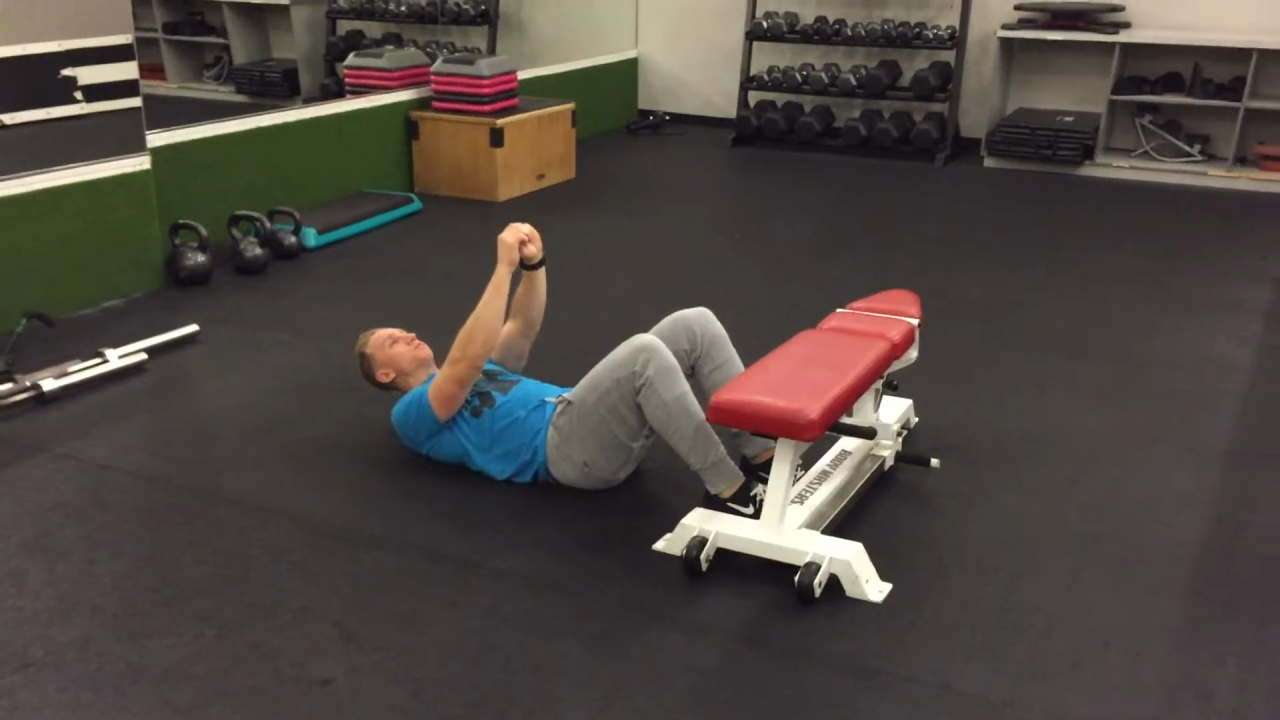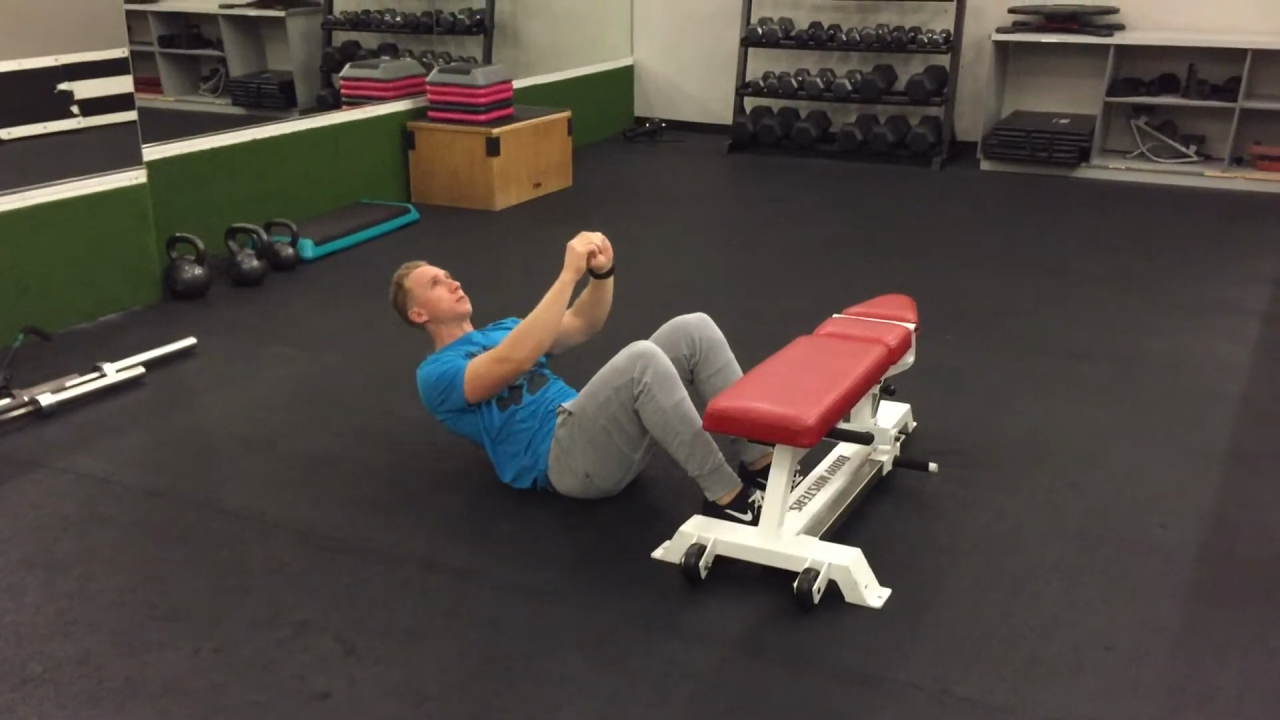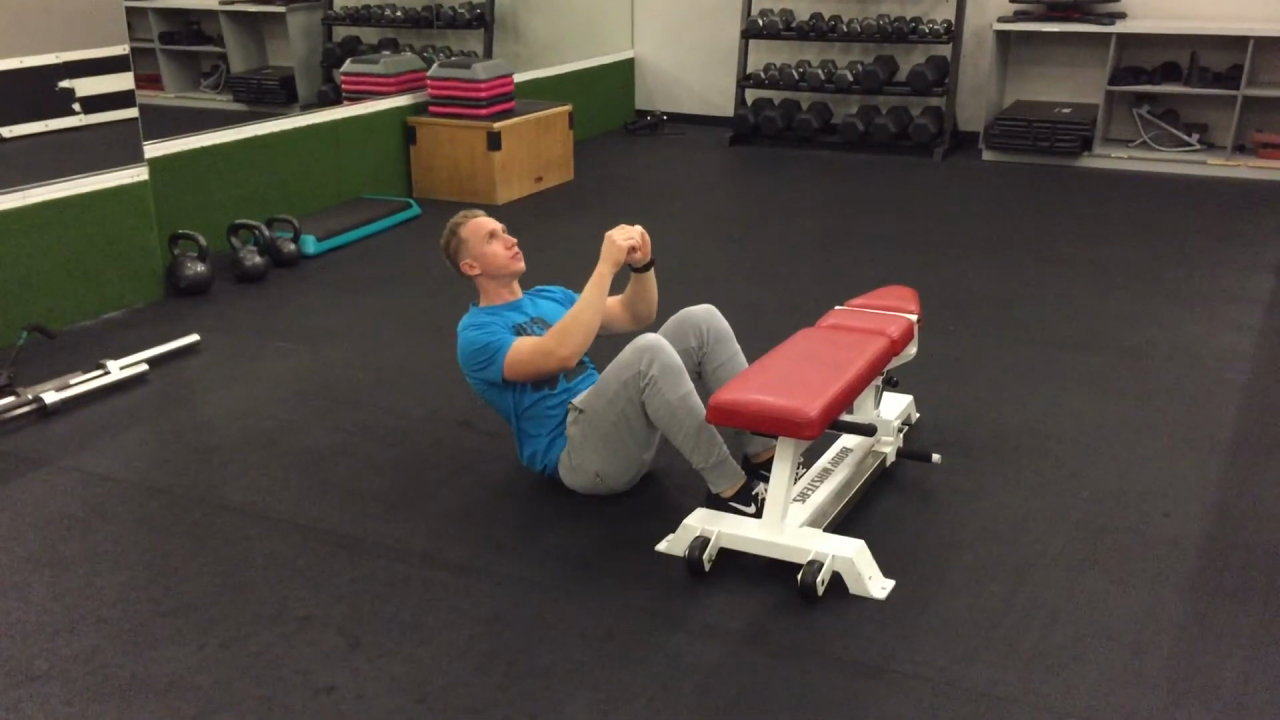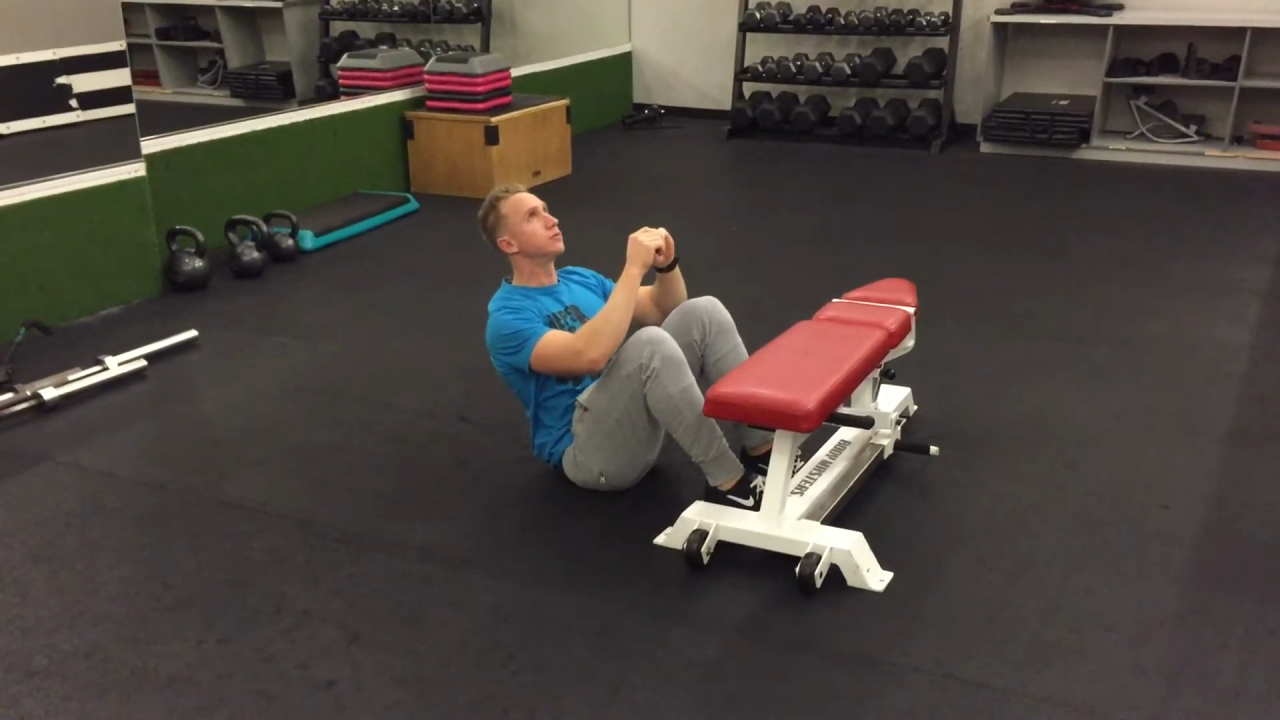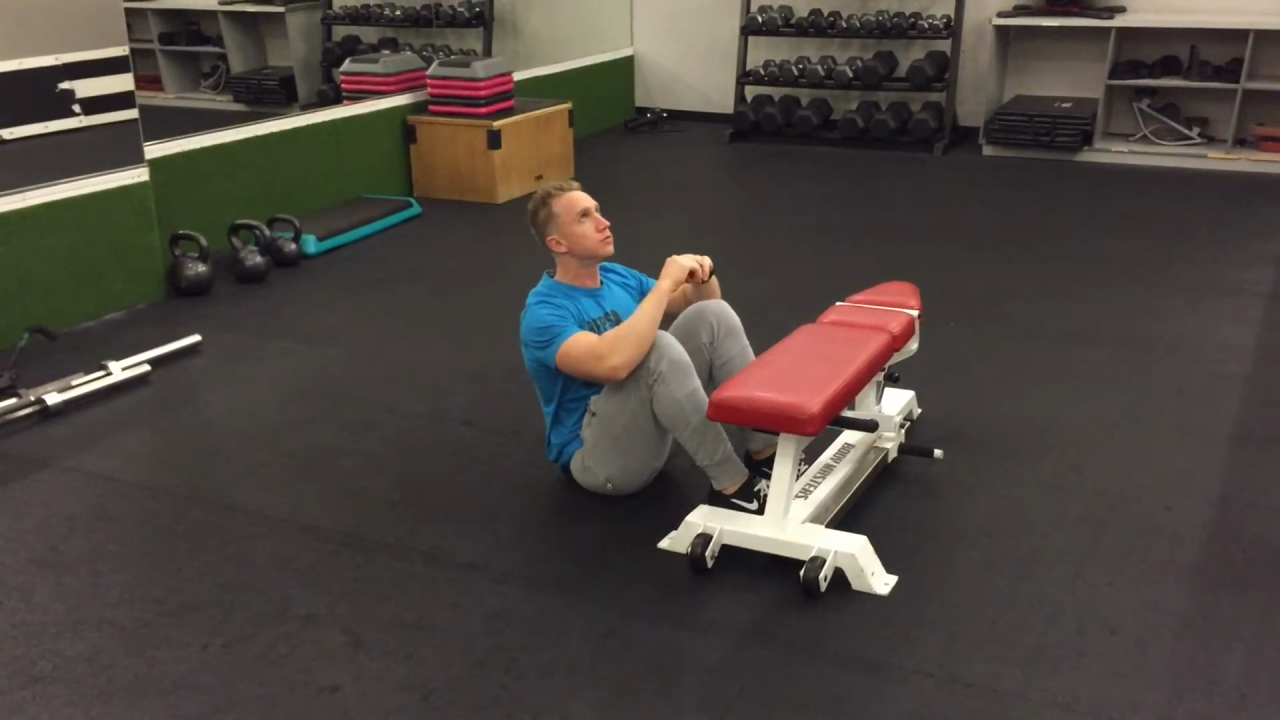
dt=1s
person 1, frame 1
left shoulder: (471, 382)
right shoulder: (413, 416)
left elbow: (522, 329)
right elbow: (466, 360)
left wrist: (533, 263)
right wrist: (503, 268)
left hip: (588, 419)
right hip: (565, 448)
left knee: (695, 325)
right knee: (645, 353)
left ankle: (760, 457)
right ankle: (728, 491)
person 1, frame 2
left shoulder: (500, 332)
right shoulder: (437, 375)
left elbow: (583, 325)
right elbow: (517, 360)
left wrist: (601, 271)
right wrist: (569, 274)
left hip: (597, 430)
right hip: (565, 459)
left knee: (693, 330)
right knee: (642, 359)
left ankle: (760, 463)
right ankle: (727, 497)
person 1, frame 3
left shoulder: (548, 297)
right shoulder: (478, 335)
left elbow: (637, 316)
right elbow: (561, 354)
left wrist: (641, 264)
right wrist: (606, 267)
left hip: (615, 417)
right hip: (577, 452)
left knee: (701, 321)
right knee: (649, 351)
left ankle: (763, 457)
right ankle: (730, 490)
person 1, frame 4
left shoulder: (580, 280)
right shoulder: (508, 316)
left elbow: (664, 310)
right elbow: (590, 355)
left wrist: (666, 264)
right wrist: (634, 268)
left hip: (632, 412)
right hip: (586, 449)
left knee: (703, 312)
right knee: (650, 343)
left ankle: (761, 450)
right ankle: (729, 482)
person 1, frame 5
left shoulder: (617, 277)
right shoulder: (545, 313)
left elbow: (700, 302)
right elbow: (612, 363)
left wrist: (702, 275)
right wrist: (665, 284)
left hip: (647, 422)
right hip: (596, 453)
left knee: (714, 315)
right knee: (659, 348)
left ankle: (766, 454)
right ankle: (733, 486)
